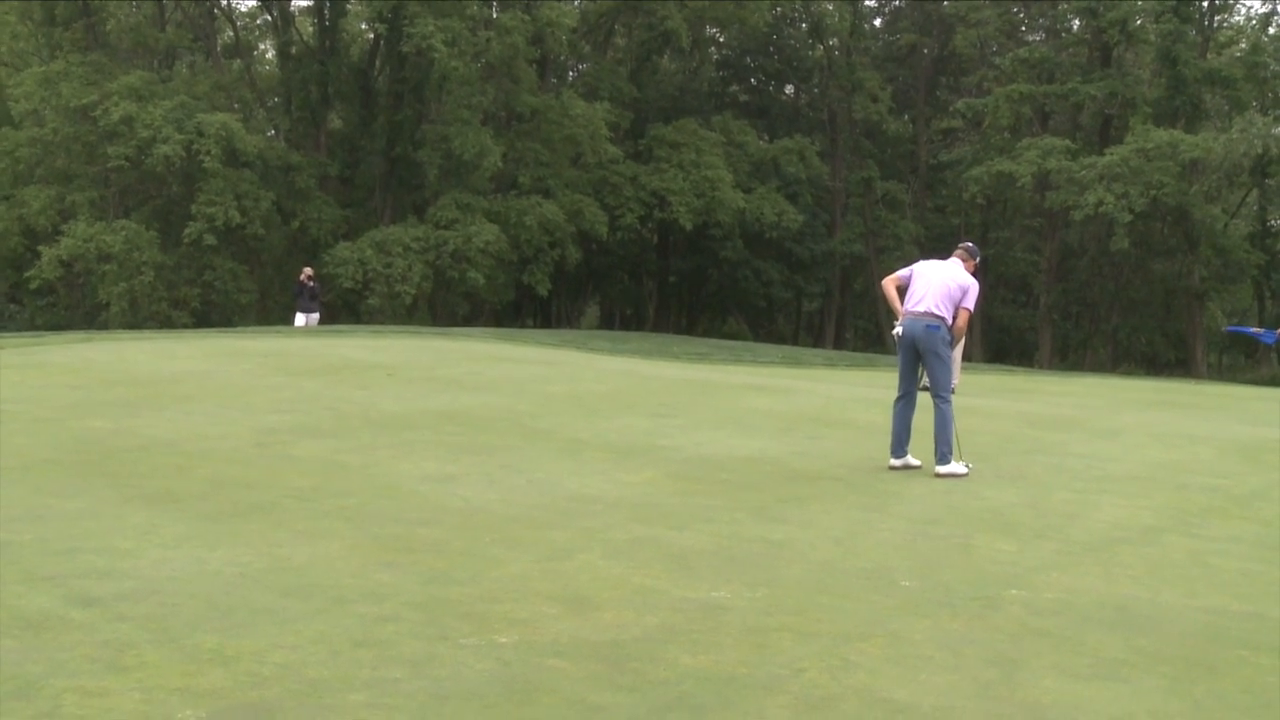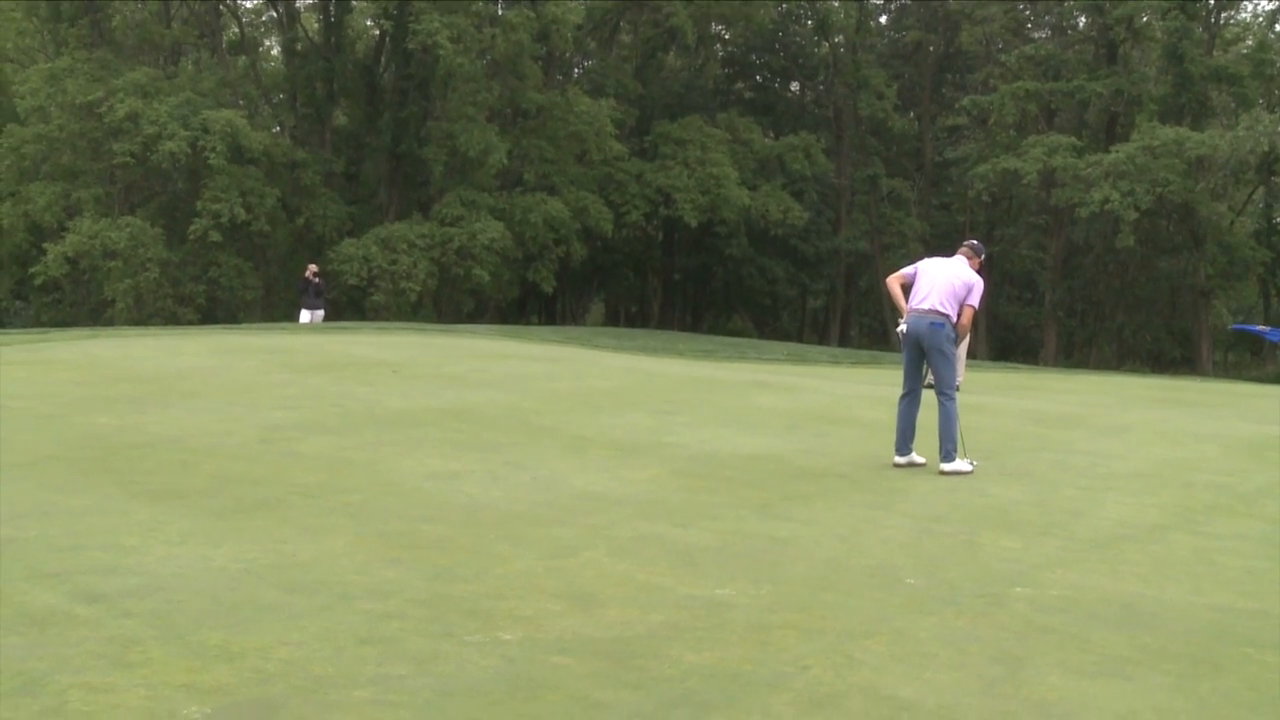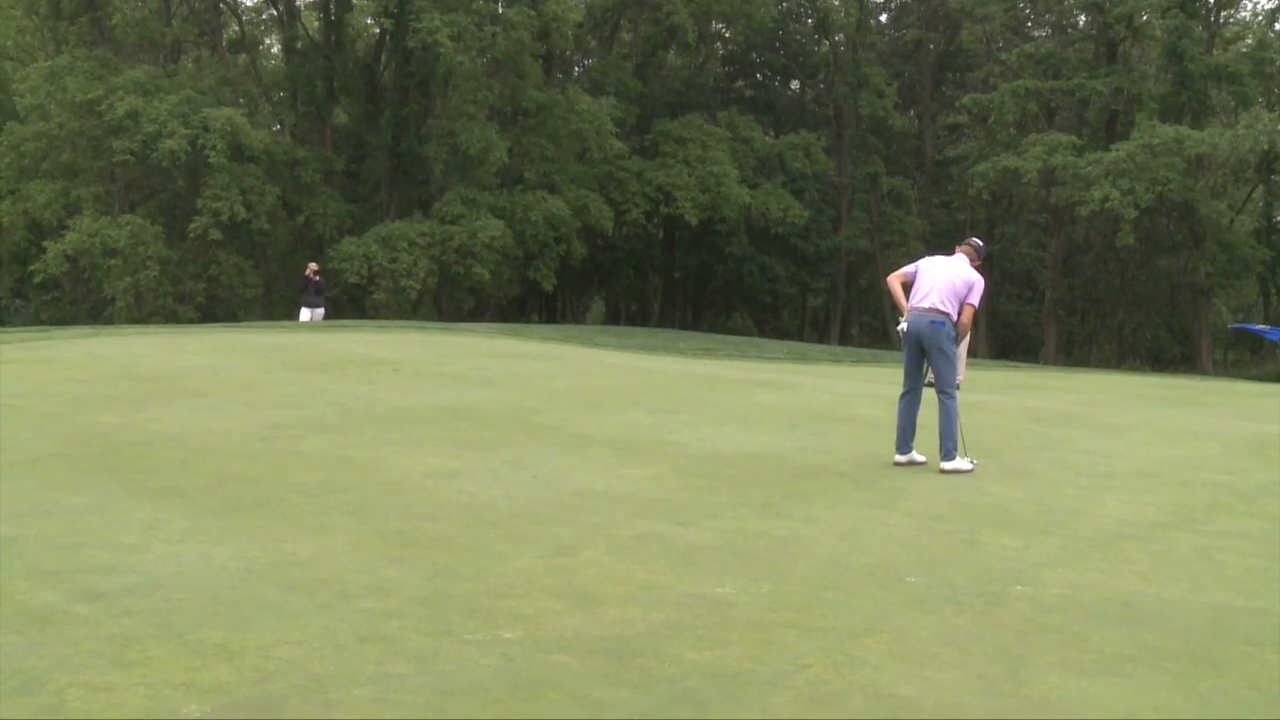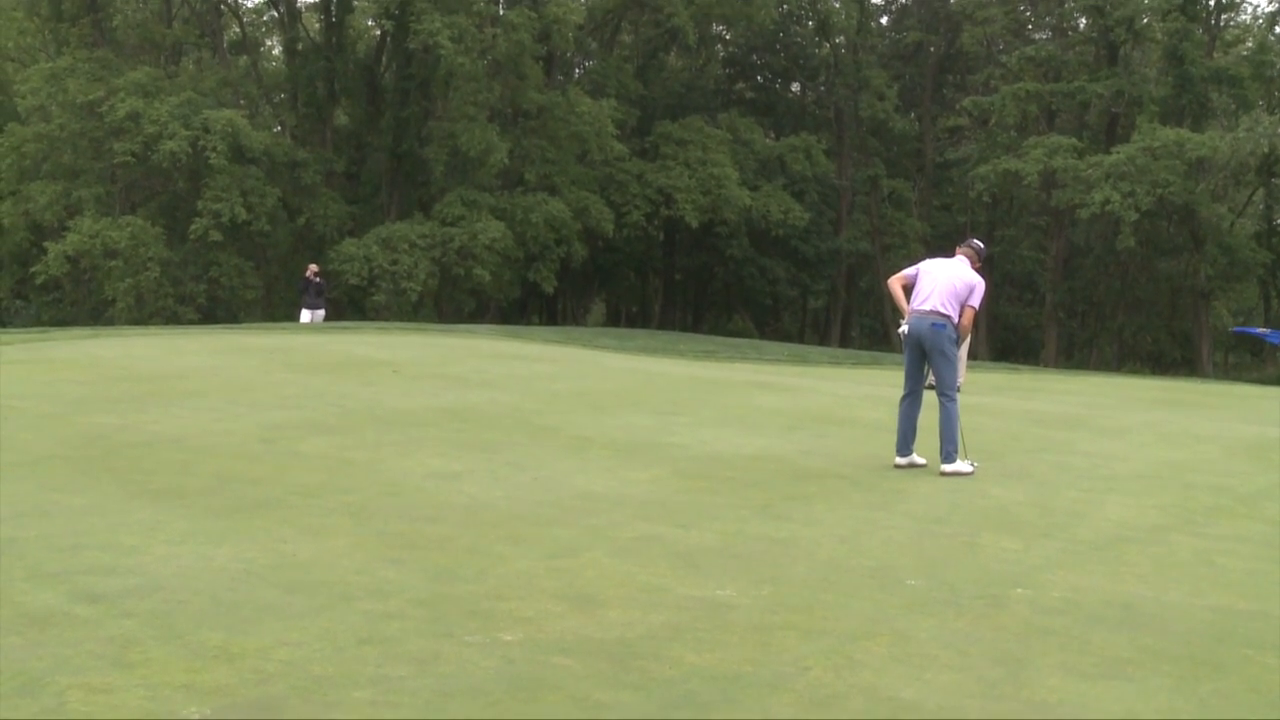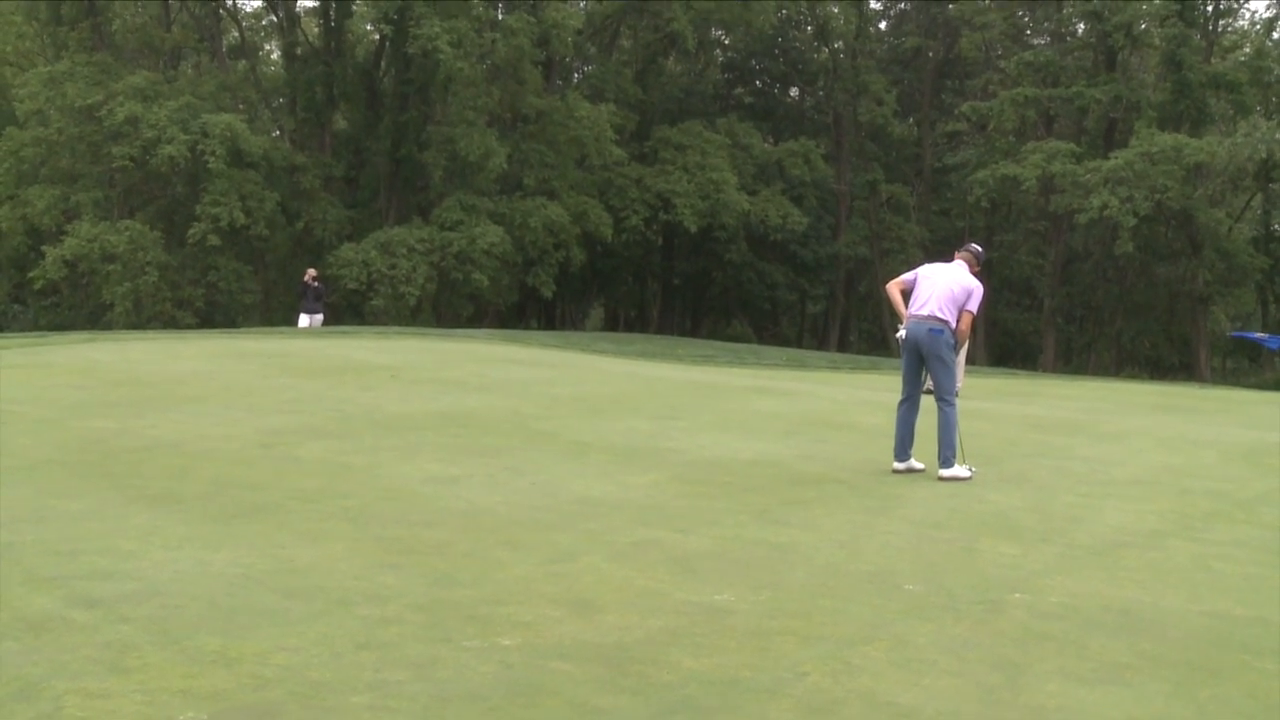
dt=0.3s
person 1, frame 1
left shoulder: (924, 264)
right shoulder: (969, 281)
left elbow: (887, 282)
right elbow: (960, 324)
left wrist: (901, 315)
right wrist: (950, 348)
left hip: (907, 326)
right hip: (934, 330)
left knee: (905, 393)
right knee: (941, 398)
left ankle: (898, 455)
right ankle: (944, 462)
person 1, frame 2
left shoulder: (928, 262)
right shoulder: (974, 278)
left elbow: (892, 280)
right elbow: (964, 322)
left wrist: (905, 313)
right wrist: (954, 345)
left hip: (912, 324)
right hip: (938, 327)
left knee: (910, 391)
right knee: (946, 395)
left ankle: (903, 452)
right ankle: (949, 459)
person 1, frame 3
left shoulder: (929, 260)
right shoulder: (975, 277)
left elbow: (893, 279)
right elbow: (965, 320)
left wrist: (906, 311)
right wrist: (955, 343)
left hip: (913, 322)
right hip: (939, 326)
left knee: (910, 389)
right knee: (946, 393)
left ankle: (903, 451)
right ankle: (949, 457)
person 1, frame 4
left shoulder: (930, 263)
right shoulder: (976, 279)
left elbow: (894, 282)
right elbow: (965, 323)
left wrist: (907, 314)
right wrist: (956, 346)
left hip: (914, 325)
right hip: (940, 328)
left knee: (911, 392)
right knee: (947, 396)
left ankle: (904, 453)
right ankle: (949, 460)
person 1, frame 5
left shoulder: (928, 268)
right shoulder: (973, 284)
left elbow: (892, 287)
right elbow: (963, 327)
left wrist: (906, 319)
right wrist: (954, 352)
left hip: (912, 330)
right hip: (938, 333)
left knee: (909, 396)
right knee: (946, 402)
left ankle: (902, 458)
right ankle: (947, 465)
